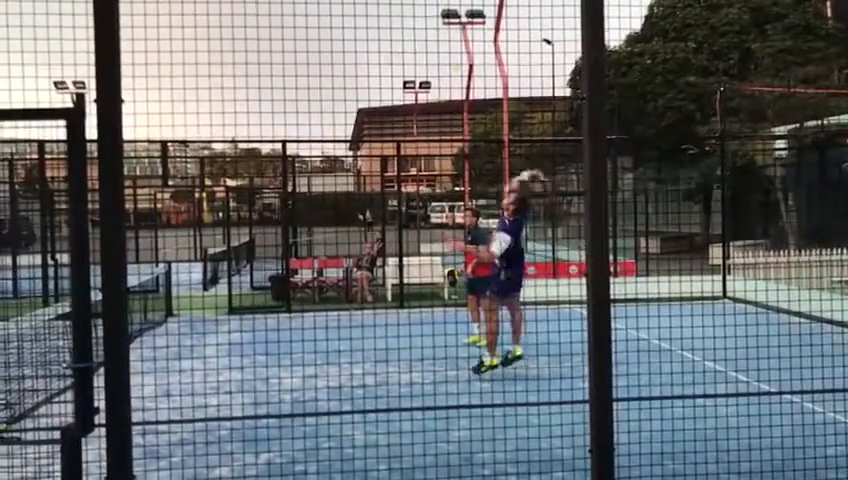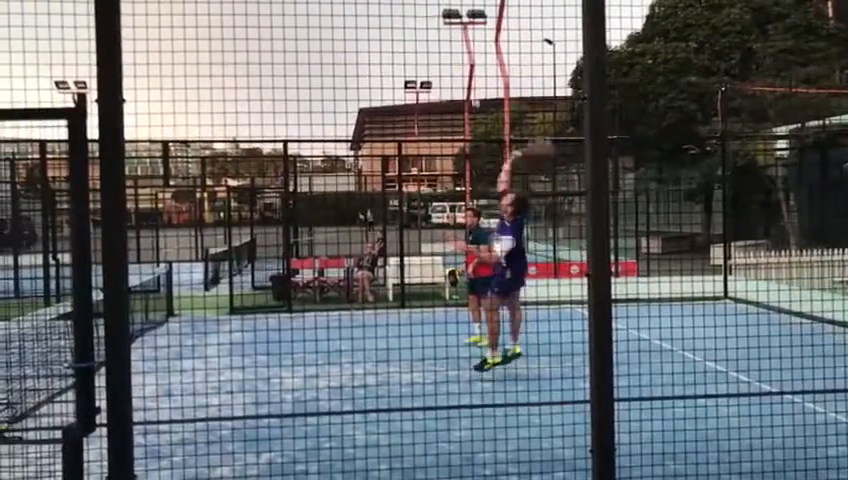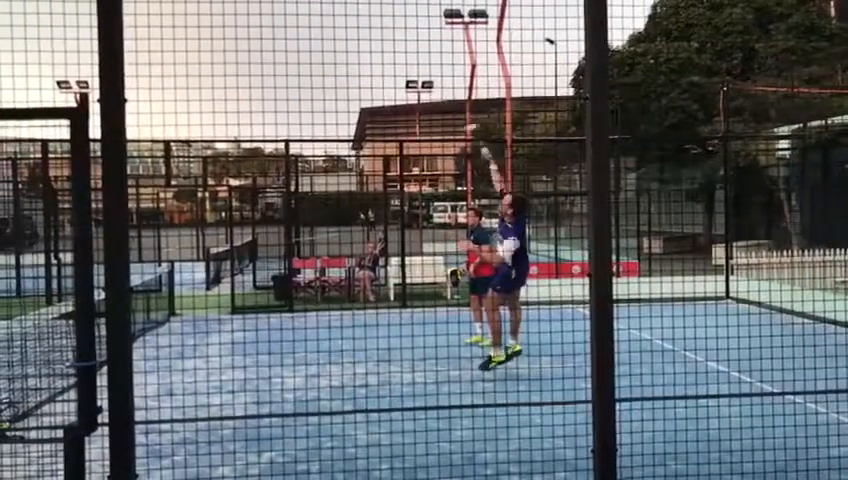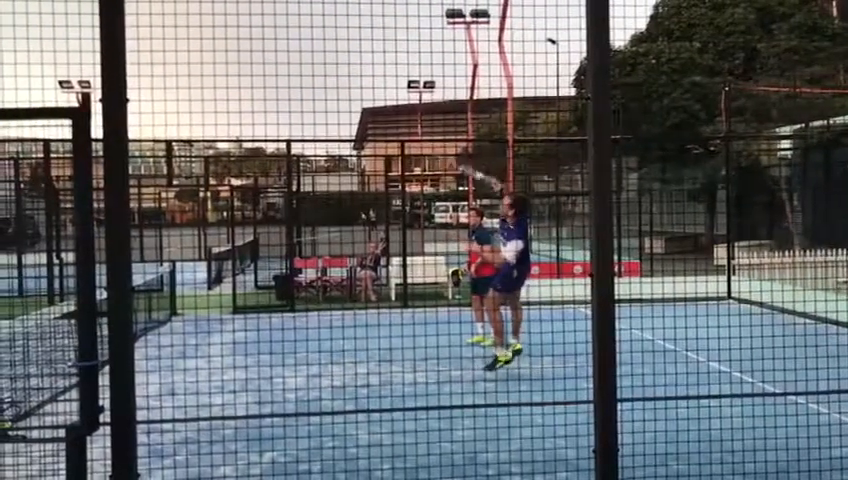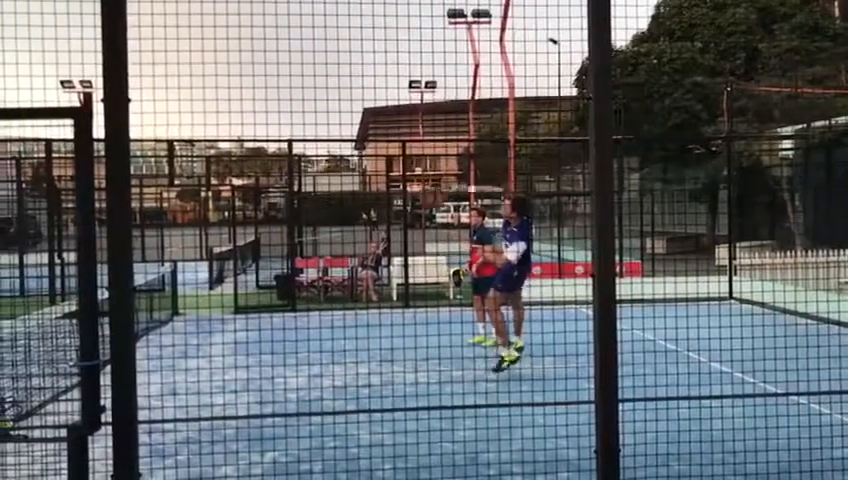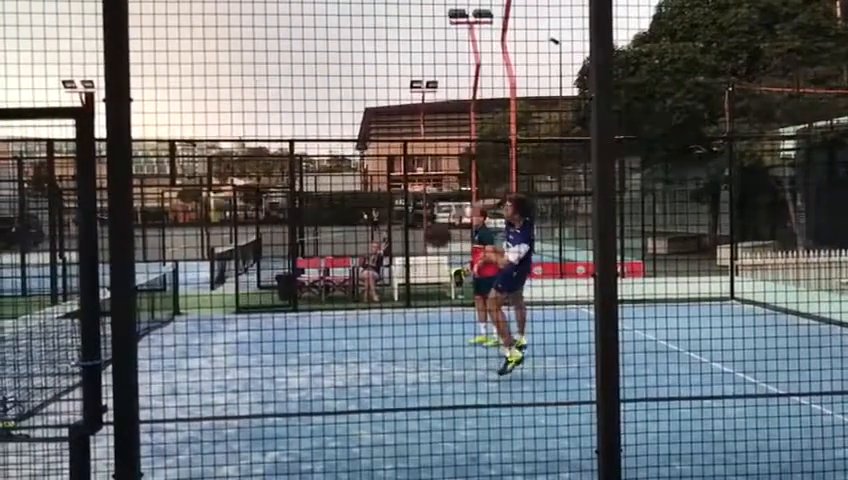
dt=0.2s
person 1, frame 1
left shoulder: (507, 232)
right shoulder: (516, 216)
left elbow: (489, 256)
right elbow: (514, 186)
left wrist: (466, 248)
right wrist: (529, 175)
left hip: (506, 273)
right hip: (515, 270)
left knee: (491, 312)
right knee: (514, 307)
left ankle: (491, 357)
right ankle: (516, 348)
person 1, frame 2
left shoulder: (508, 234)
right shoulder: (512, 217)
left elbow: (493, 258)
right elbow: (503, 183)
right wrist: (508, 163)
left hip: (508, 271)
right hip: (516, 269)
left knee: (492, 309)
right knee: (513, 306)
left ankle: (493, 355)
right ankle: (514, 346)
person 1, frame 3
left shoulder: (513, 235)
right shoulder: (508, 218)
left elbow: (497, 260)
right elbow: (499, 183)
right wrist: (491, 161)
left hip: (512, 271)
right hip: (512, 269)
left knee: (492, 305)
right knee: (513, 304)
left ankle: (497, 353)
right ankle: (514, 344)
person 1, frame 4
left shoulder: (517, 236)
right shoulder: (508, 218)
left elbow: (501, 260)
left wrist: (480, 251)
left hip: (514, 269)
right hip: (514, 267)
left knee: (492, 305)
right knee: (514, 303)
left ankle: (501, 352)
right ankle: (515, 343)
person 1, frame 5
left shoulder: (520, 237)
right shoulder: (510, 220)
left elbow: (503, 261)
left wrist: (485, 254)
left hip: (513, 270)
right hip: (515, 267)
left knee: (493, 305)
right knee: (516, 302)
left ankle: (507, 352)
right ankle: (517, 341)
person 1, frame 6
left shoulder: (523, 239)
right shoulder: (513, 221)
left elbow: (505, 262)
left wrist: (488, 255)
left hip: (513, 270)
right hip: (516, 268)
left knee: (493, 305)
right knee: (517, 301)
left ankle: (512, 351)
right ankle: (520, 338)
person 2, frame 1
left shoulder: (480, 233)
right shoulder: (469, 233)
left wrist: (472, 265)
right wrist: (466, 265)
left hip: (482, 273)
right hip: (472, 273)
right knee: (471, 301)
right ankle: (476, 334)
person 2, frame 2
left shoulder: (481, 233)
right shoulder: (469, 233)
left elbow: (484, 253)
left wrist: (472, 265)
right wrist: (467, 265)
left hip: (483, 273)
right hip: (473, 273)
left knee: (485, 302)
right knee: (472, 301)
right ankle: (477, 334)
person 2, frame 3
left shoulder: (483, 233)
right shoulder: (471, 232)
left wrist: (474, 265)
right wrist: (468, 264)
left hip: (484, 273)
right hip: (474, 273)
right knee: (474, 301)
right ankle: (478, 334)
person 2, frame 4
left shoulder: (484, 233)
right shoulder: (472, 232)
left elbow: (487, 252)
left wrist: (475, 265)
right wrist: (470, 264)
left hip: (486, 273)
right hip: (476, 273)
right knee: (476, 301)
right ankle: (480, 334)
person 2, frame 5
left shoulder: (485, 233)
right shoulder: (473, 232)
left wrist: (476, 265)
right wrist: (471, 264)
left hip: (487, 273)
right hip: (477, 273)
right knee: (477, 301)
left ankle: (495, 336)
right ankle: (481, 334)
person 2, frame 6
left shoulder: (487, 233)
right shoulder: (475, 232)
left wrist: (478, 265)
right wrist: (472, 264)
left hip: (488, 273)
right hip: (478, 273)
right knee: (478, 301)
left ankle: (496, 336)
right ankle: (483, 334)
